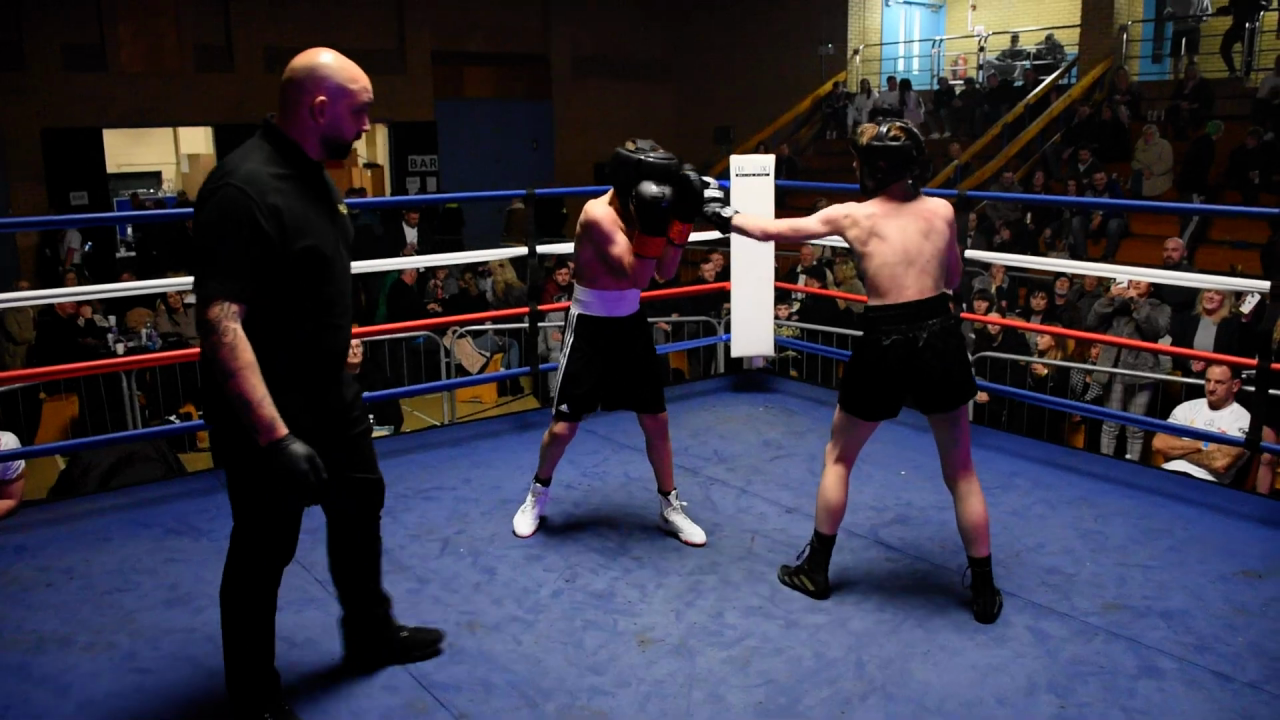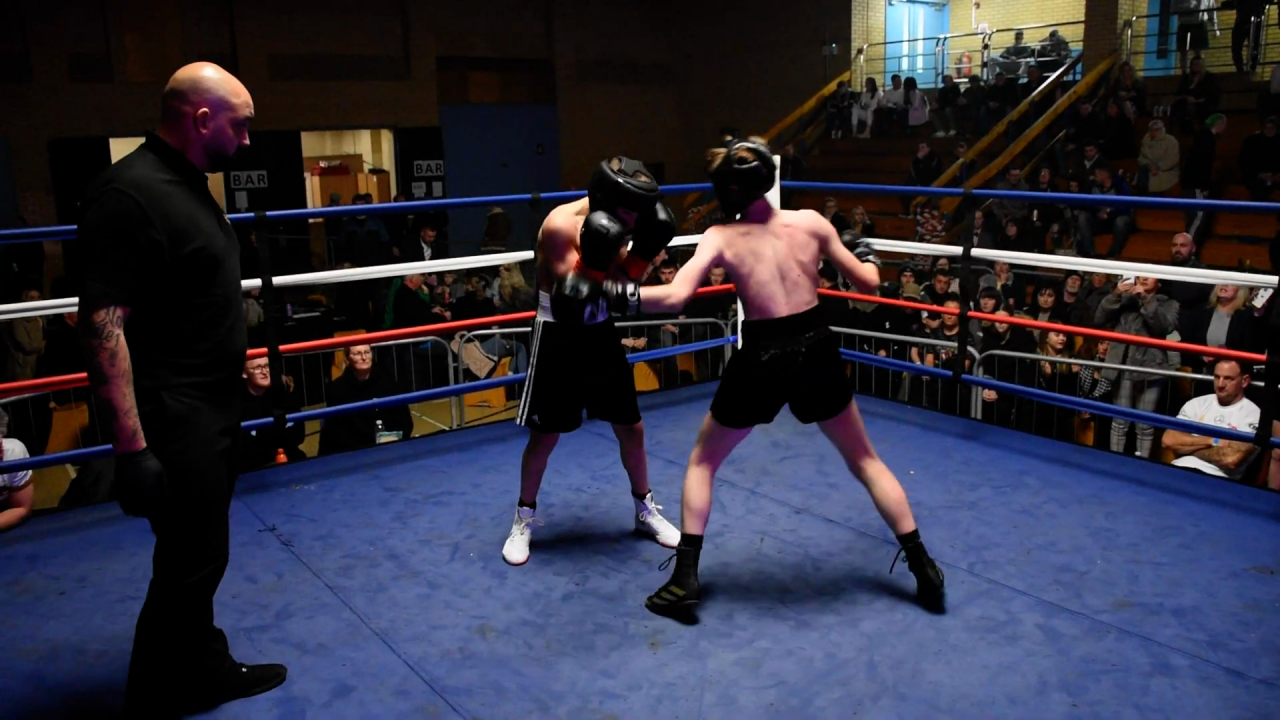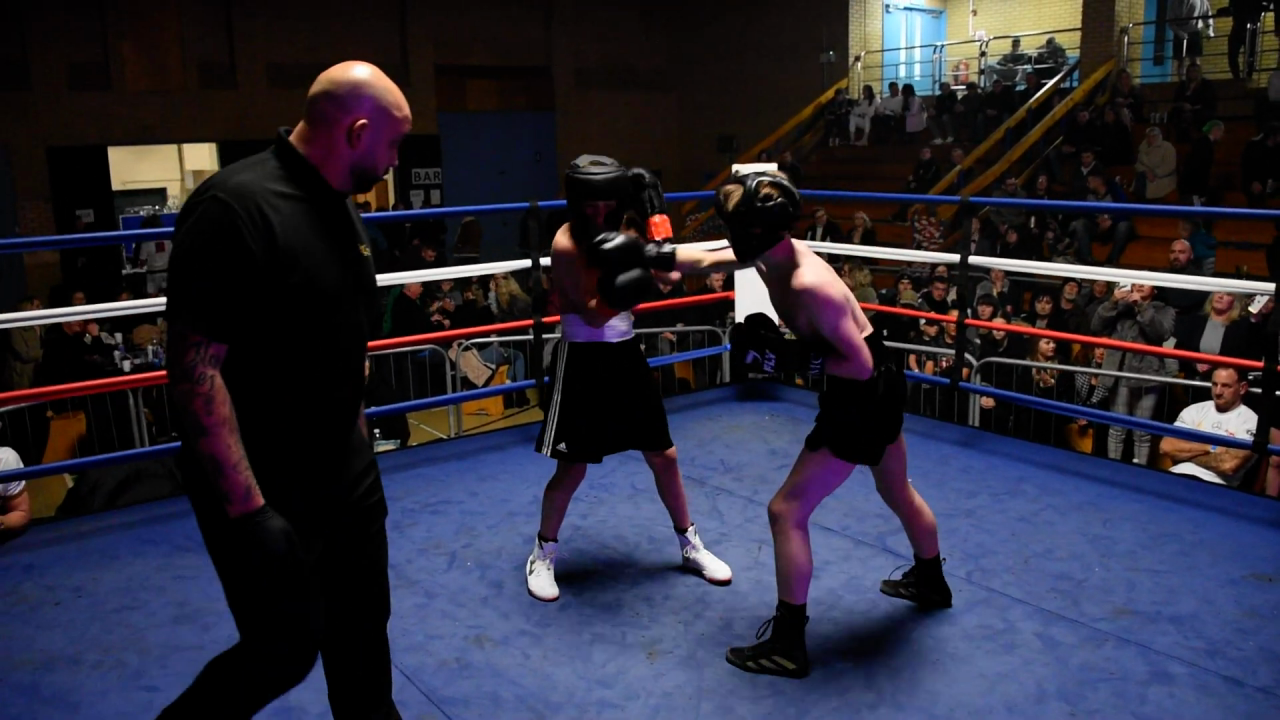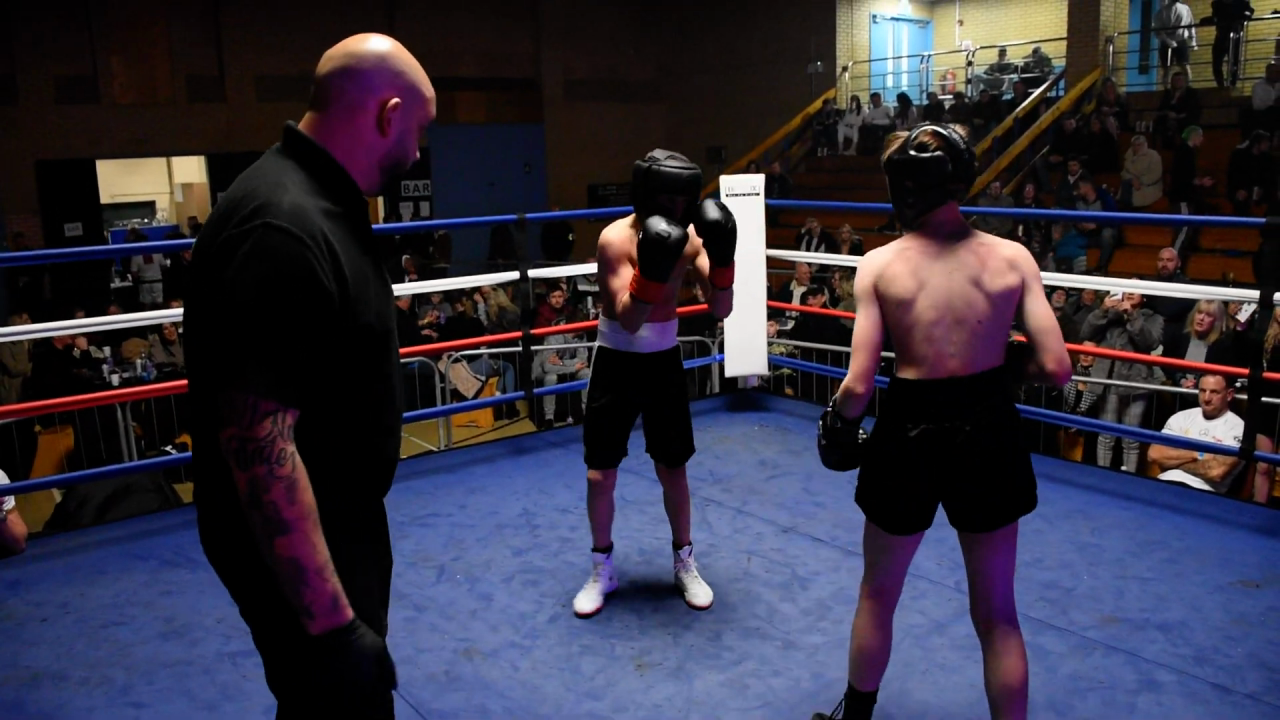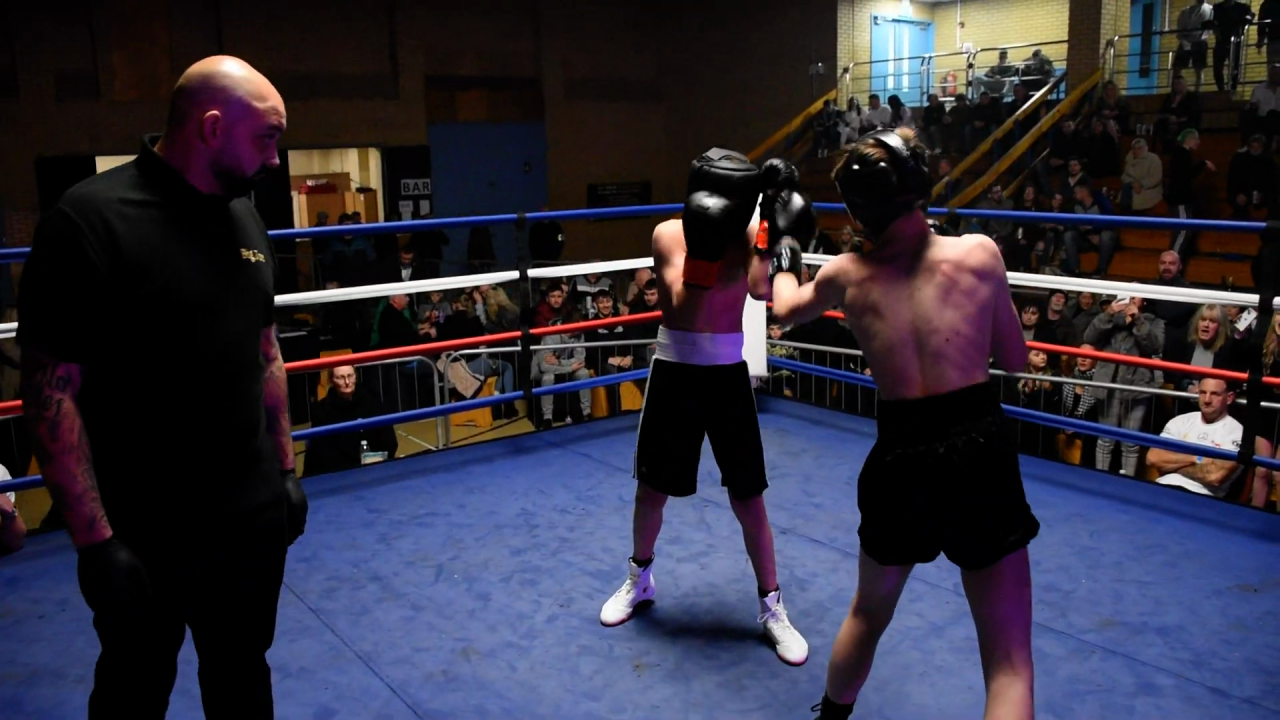
dt=1s
person 1, frame 1
left shoulder: (309, 176)
right shoulder: (243, 188)
right elbow: (223, 322)
right wrist: (273, 437)
left hip: (326, 392)
right hip: (263, 410)
left knee: (361, 502)
right knee: (264, 545)
left ankle: (372, 633)
person 1, frame 2
left shoulder: (188, 185)
right shoulder: (128, 192)
right elbow: (103, 327)
right wrist: (131, 444)
left hip: (209, 408)
right hip: (171, 416)
left knee: (199, 549)
right knee: (189, 562)
person 1, frame 3
left shoulder: (338, 209)
right shoulder: (236, 208)
right elbow: (196, 367)
left wrist: (359, 448)
right wrist: (247, 508)
left hip: (338, 464)
right hip: (259, 481)
left knee: (362, 623)
right knee: (284, 647)
person 1, frame 4
left shoulder: (325, 210)
right shoulder: (281, 232)
right elbow: (258, 446)
right wrist: (330, 623)
left hip: (337, 522)
right hip: (302, 545)
person 1, frame 5
left shoulder: (243, 217)
right shoulder: (92, 220)
right elbow: (50, 392)
left wrist: (286, 467)
right wrist: (95, 539)
left hip: (252, 502)
right hip: (146, 516)
person 2, frame 1
left shoulder: (851, 216)
right shoulder: (942, 211)
left elbow: (771, 230)
left wrist: (721, 212)
left hip: (886, 346)
right hip: (941, 340)
left knee: (839, 456)
right knee: (960, 471)
left ankle: (815, 568)
right ankle: (983, 589)
person 2, frame 2
left shoulder: (721, 239)
right shoulder: (810, 222)
left elbow: (674, 296)
right elbow: (870, 281)
left wrist: (607, 294)
right wrist: (859, 249)
left hip: (761, 360)
right hip: (817, 351)
left knee: (703, 462)
right knee: (864, 459)
left ankle: (684, 581)
right ankle: (922, 565)
person 2, frame 3
left shoulder: (806, 283)
right shoulder: (777, 253)
left elbow: (861, 366)
right elbow: (709, 261)
left wrist: (788, 356)
right wrist: (647, 253)
left hip: (865, 395)
right hip: (882, 388)
left knee: (787, 510)
right knee: (896, 490)
left ankle: (789, 642)
right ankle: (930, 581)
person 2, frame 4
left shoulder: (880, 266)
right shoulder: (1012, 258)
left elbow: (858, 386)
right elbow: (1055, 369)
left wrist: (838, 422)
right wrist: (998, 365)
left hip: (910, 438)
right hip: (988, 437)
left knee: (878, 593)
right knee: (995, 612)
person 2, frame 5
left shoulder: (847, 277)
right shoulder: (978, 256)
left elbow: (787, 307)
right elbow: (1016, 357)
left wrist: (785, 256)
left hip: (899, 465)
right hip: (980, 458)
left knee: (869, 614)
right knee: (1008, 666)
person 3, frame 1
left shoulder: (640, 210)
right shoulder: (598, 215)
left elbow: (666, 270)
right elbow: (637, 277)
left wrist: (682, 216)
right wrist: (652, 226)
left hip: (631, 325)
right hip: (590, 327)
left knee: (656, 421)
right knee: (563, 427)
left ankle: (670, 506)
right ankle: (537, 493)
person 3, frame 2
left shoulder: (614, 225)
right shoulder: (561, 224)
right elbow: (571, 297)
left wrist: (643, 252)
right wrist: (593, 257)
left hip: (600, 332)
right hip: (559, 335)
left knee: (631, 428)
right knee: (544, 437)
left ankle: (645, 510)
right ankle: (524, 519)
person 3, frame 3
left shoulder: (623, 226)
right shoulder: (565, 245)
right elbow: (594, 316)
left wrist: (654, 213)
left hip: (625, 352)
right hip: (581, 360)
left knee: (664, 455)
right knee: (571, 468)
left ankle: (691, 545)
right ankle: (543, 554)
person 3, frame 4
left shoulder: (689, 237)
right shoulder: (615, 240)
left elbow: (722, 308)
right elbow: (628, 319)
left wrist: (723, 255)
right wrist: (651, 269)
left hip: (664, 363)
right hip: (616, 364)
left knee: (673, 472)
right knee: (601, 476)
left ankle: (684, 563)
right ankle: (602, 567)
person 3, frame 5
left shoulder: (749, 233)
right shoulder: (670, 236)
left elbow: (761, 289)
right elbow: (687, 315)
right wrist: (703, 251)
left hip: (728, 378)
right hip: (675, 377)
left knee: (750, 500)
right knee: (653, 491)
left ankle: (772, 609)
right ankle: (638, 580)
